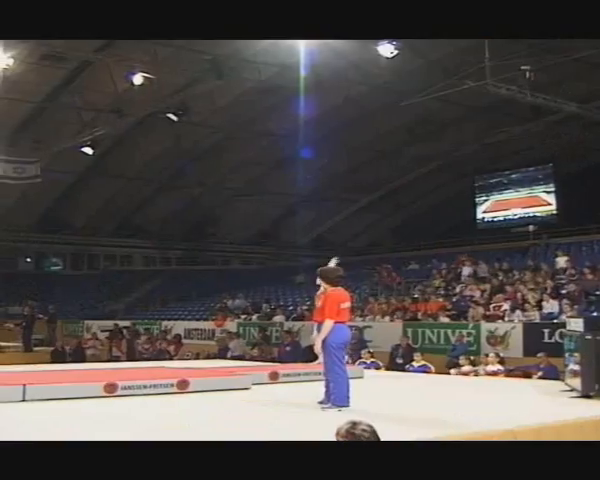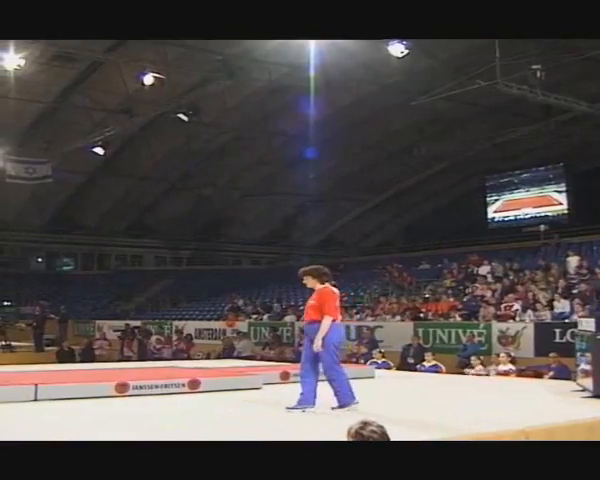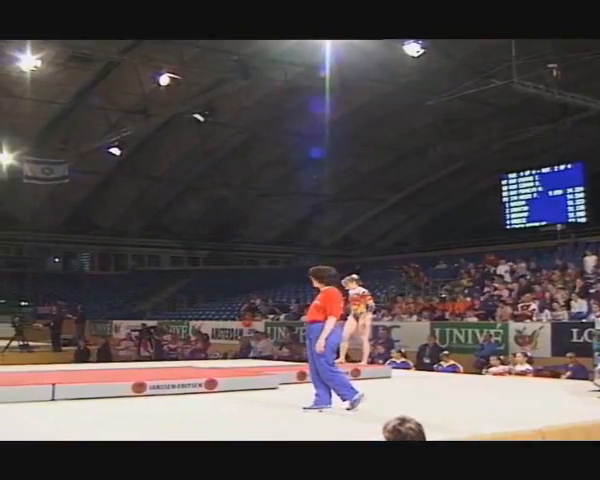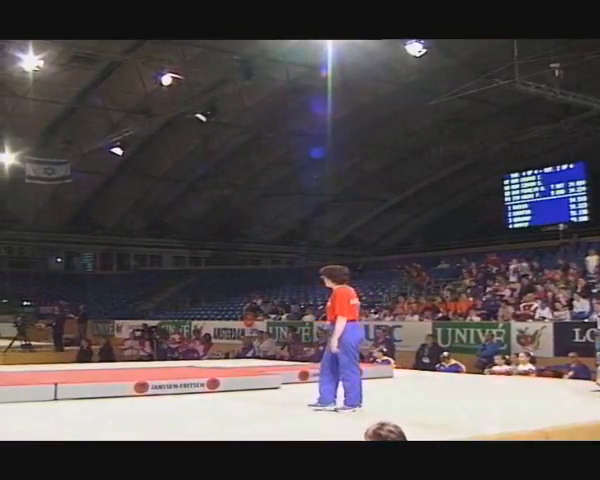
dt=1s
person 1, frame 1
left shoulder: (332, 295)
right shoulder: (343, 293)
left elbow: (329, 320)
left wrist: (319, 339)
left hip: (333, 333)
right hip: (342, 331)
left knee: (335, 368)
right knee: (332, 368)
left ankle: (339, 401)
right ankle: (331, 397)
person 1, frame 2
left shoulder: (327, 292)
right shoulder: (317, 293)
left elbow: (328, 317)
left wrist: (319, 338)
right wrist: (310, 337)
left hip: (325, 333)
right hip: (312, 333)
left knee: (332, 368)
right knee: (307, 368)
left ankle: (347, 399)
right ankle: (306, 401)
person 1, frame 3
left shoulder: (332, 293)
right shoulder: (323, 293)
left elbow: (332, 318)
left wrist: (322, 338)
left hip: (325, 333)
right hip: (314, 333)
left knee: (327, 368)
right knee: (316, 369)
left ankle: (352, 395)
right ankle: (322, 401)
person 1, frame 4
left shoulder: (341, 293)
right shoulder: (347, 291)
left elbow: (342, 318)
left wrist: (335, 338)
left hip: (346, 332)
right hip: (344, 332)
left knee: (348, 368)
right knee: (328, 366)
left ankle: (353, 402)
right ankle: (326, 400)
